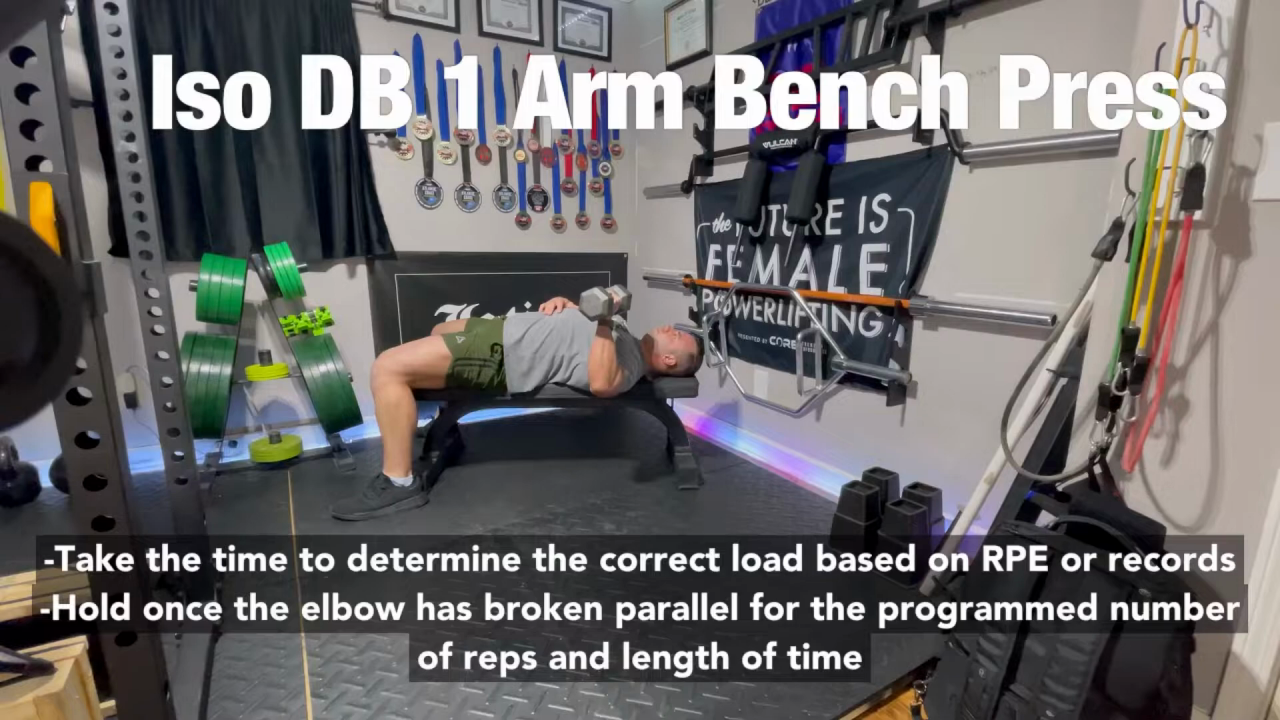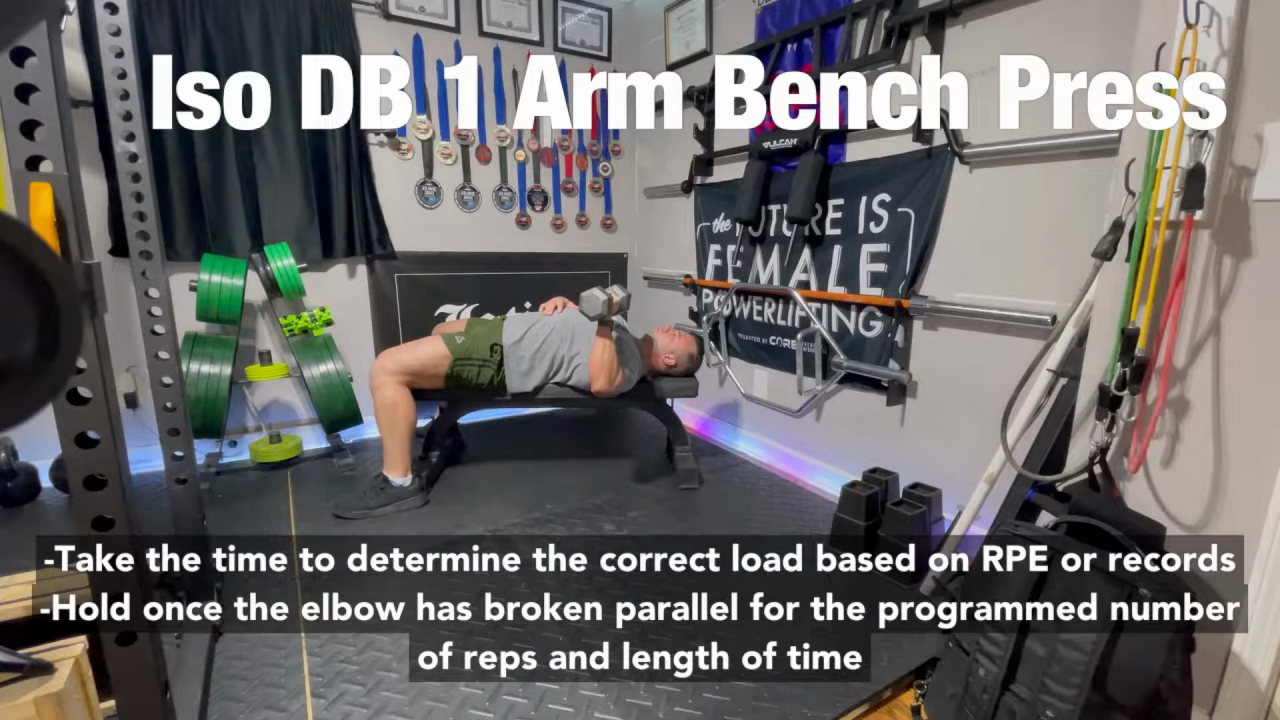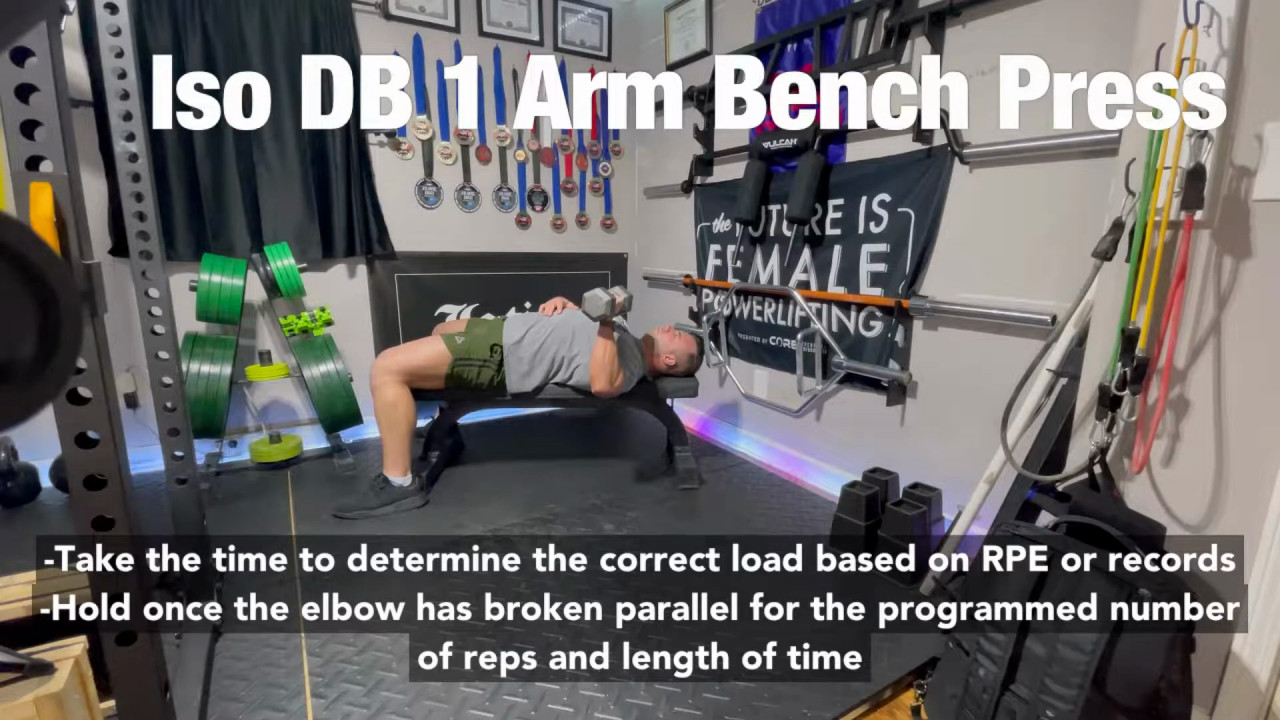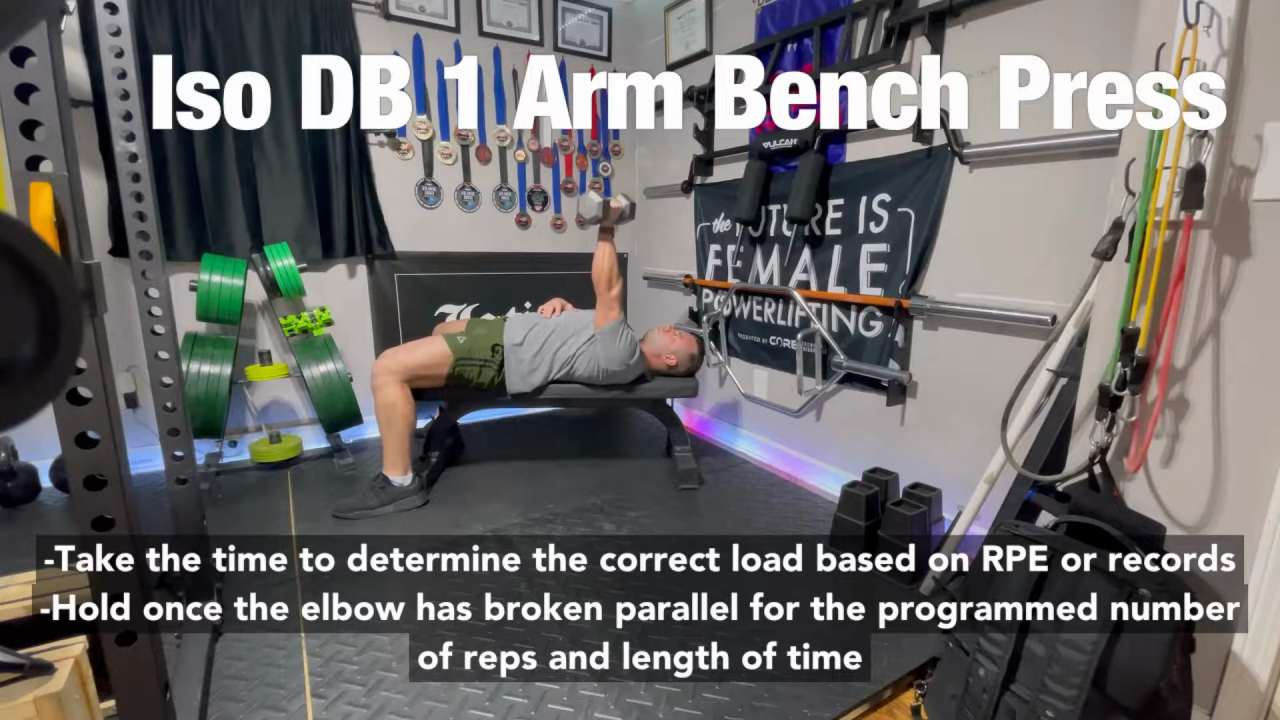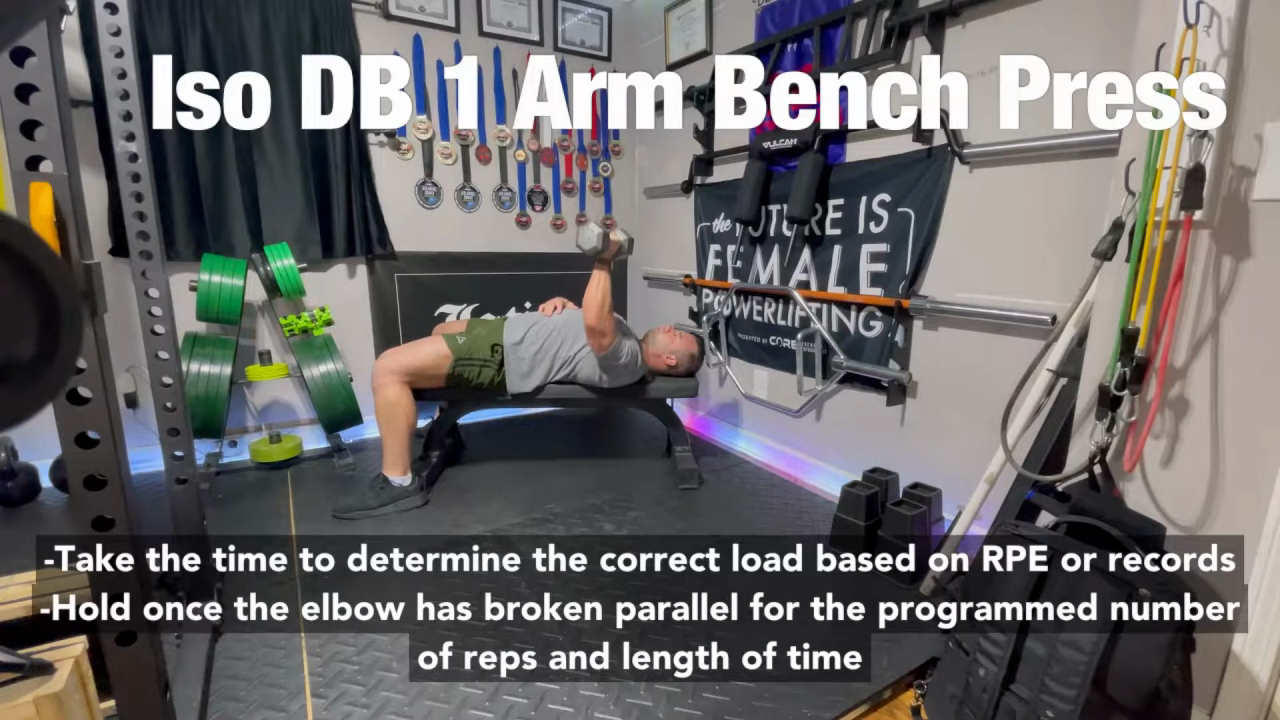
dt=1s
person 1, frame 1
left shoulder: (629, 365)
right shoulder: (627, 338)
left elbow: (601, 384)
right elbow: (584, 317)
left wrist: (604, 322)
right wrist: (563, 301)
left hip: (502, 354)
left knee: (388, 367)
right knee: (440, 330)
left ankle: (399, 483)
person 1, frame 2
left shoulder: (629, 365)
right shoulder: (626, 337)
left elbow: (601, 384)
right elbow: (583, 318)
left wrist: (603, 323)
right wrist: (562, 300)
left hip: (502, 354)
left knee: (388, 367)
right knee: (441, 329)
left ankle: (398, 483)
person 1, frame 3
left shoulder: (630, 366)
right shoulder: (628, 340)
left elbow: (602, 385)
right elbow: (582, 321)
left wrist: (605, 325)
right wrist: (563, 301)
left hip: (504, 354)
left knee: (388, 367)
right knee: (442, 330)
left ankle: (399, 483)
person 1, frame 4
left shoulder: (622, 357)
right shoulder: (627, 344)
left elbow: (608, 292)
right elbow: (587, 324)
left wrist: (606, 230)
right wrist: (562, 304)
left hip: (504, 355)
right hip: (510, 332)
left knee: (389, 368)
right knee: (442, 330)
left ankle: (400, 483)
person 1, frame 5
left shoulder: (624, 363)
right shoulder: (628, 342)
left elbow: (593, 323)
right elbow: (586, 319)
left wrist: (604, 261)
right wrist: (563, 302)
left hip: (503, 355)
right hip: (509, 331)
left knee: (389, 368)
right knee: (441, 330)
left ankle: (399, 482)
